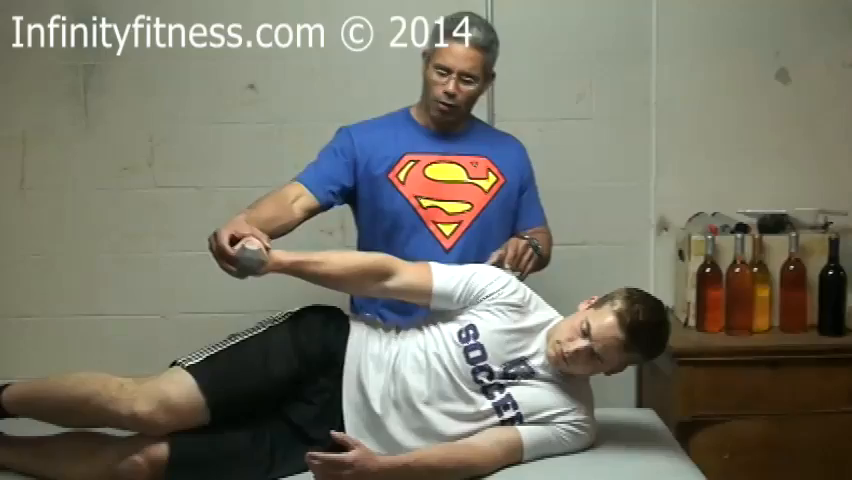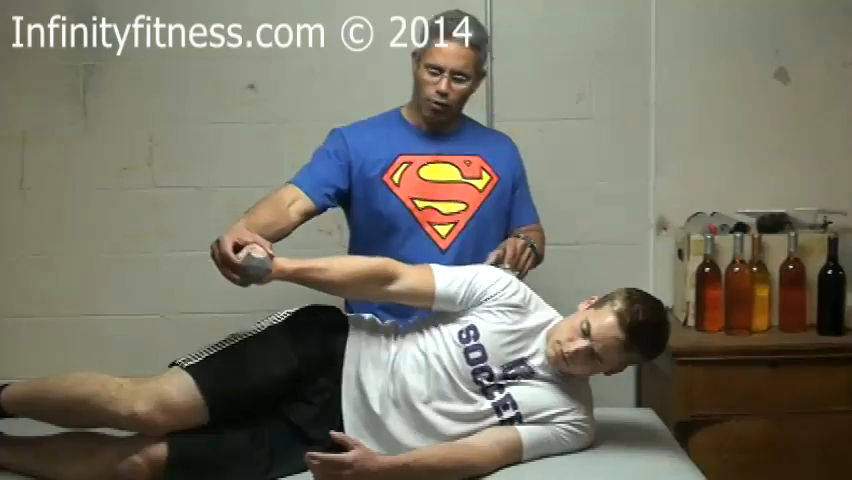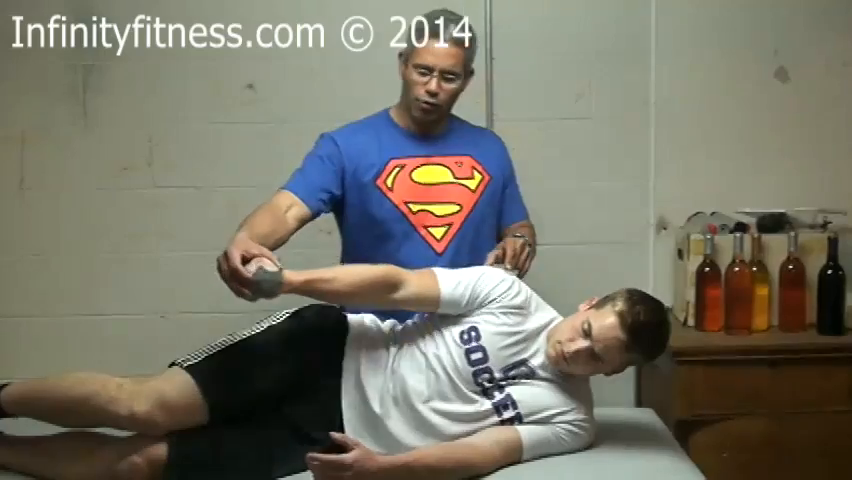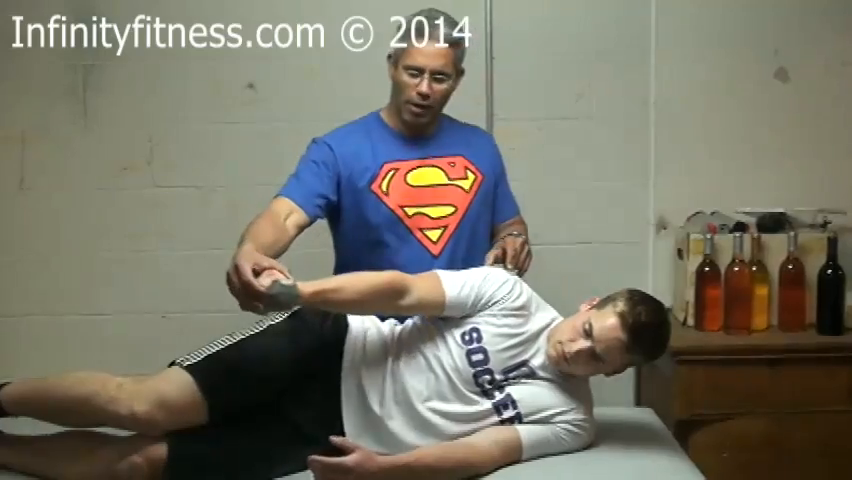
dt=0.1s
person 1, frame 1
left shoulder: (571, 421)
right shoulder: (510, 295)
right elbow: (390, 274)
right wrist: (278, 260)
right hip: (330, 350)
right knee: (148, 407)
person 1, frame 2
left shoulder: (570, 421)
right shoulder: (512, 297)
right elbow: (393, 278)
right wrist: (280, 266)
right hip: (328, 352)
right knee: (147, 408)
person 1, frame 3
left shoulder: (570, 422)
right shoulder: (511, 295)
right elbow: (394, 285)
right wrist: (293, 279)
right hip: (328, 347)
right knee: (143, 406)
person 1, frame 4
left shoulder: (570, 421)
right shoulder: (513, 297)
right elbow: (401, 291)
right wrist: (301, 290)
right hip: (327, 350)
right knee: (144, 406)
person 2, frame 1
left shoulder: (509, 154)
right shoulder: (363, 141)
left elbow: (538, 236)
right elbow: (296, 200)
left wrist: (528, 247)
right wrist: (244, 223)
person 2, frame 2
left shoulder: (500, 152)
right shoulder: (355, 143)
left elbow: (531, 233)
right elbow: (293, 203)
left wrist: (525, 246)
right wrist: (244, 229)
person 2, frame 3
left shoulder: (490, 150)
right shoulder: (347, 146)
left elbow: (518, 226)
right elbow: (286, 210)
left wrist: (518, 242)
right wrist: (245, 240)
person 2, frame 4
left shoulder: (480, 148)
right shoulder: (340, 149)
left elbow: (508, 224)
right elbow: (284, 217)
left wrist: (514, 241)
right wrist: (249, 252)
